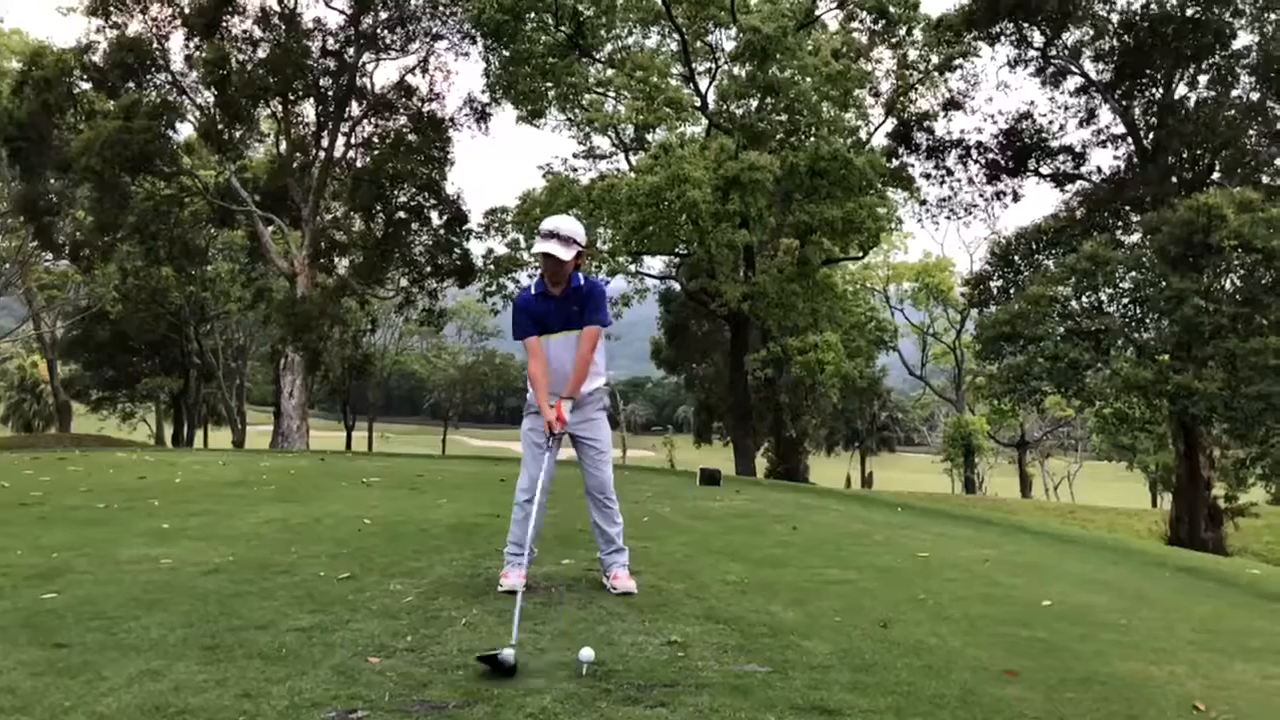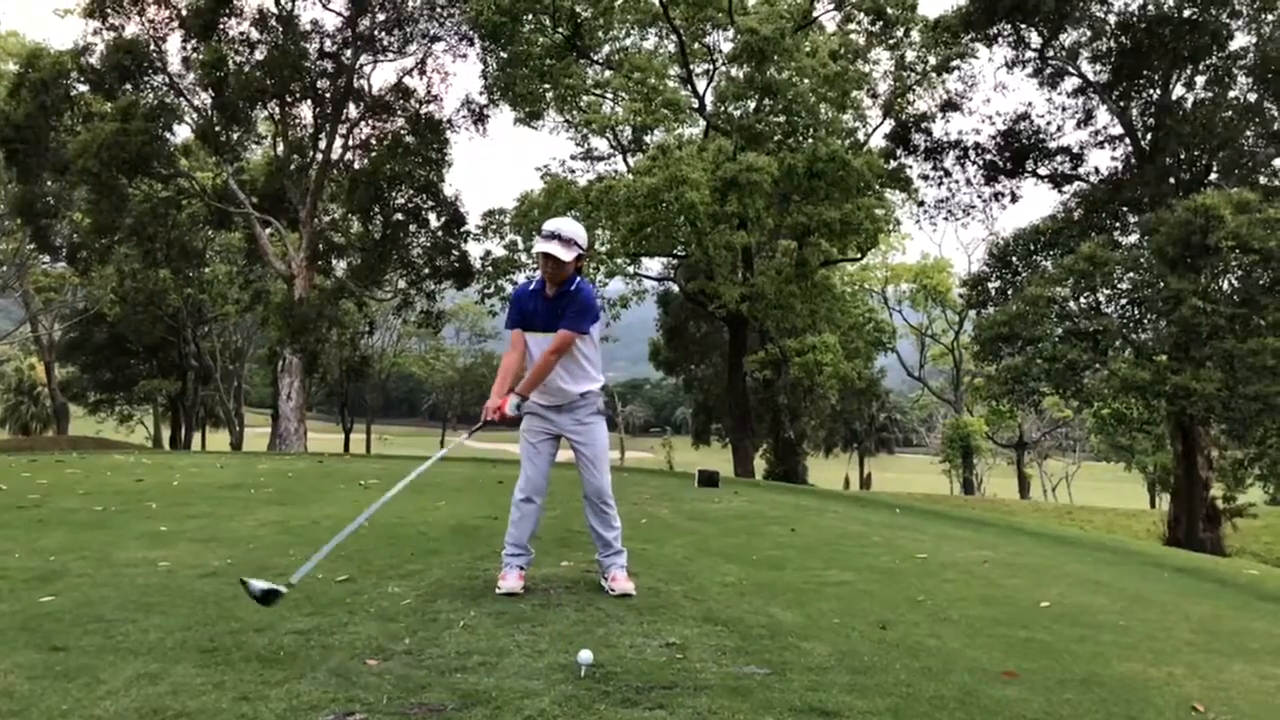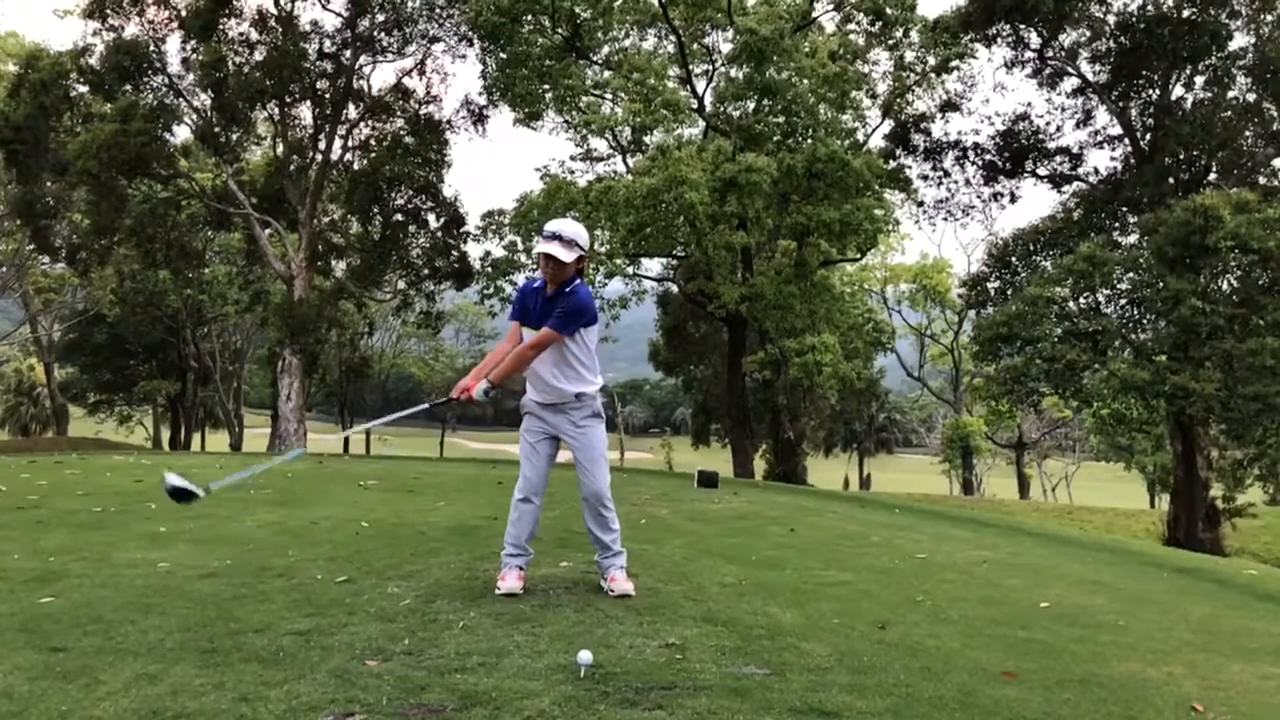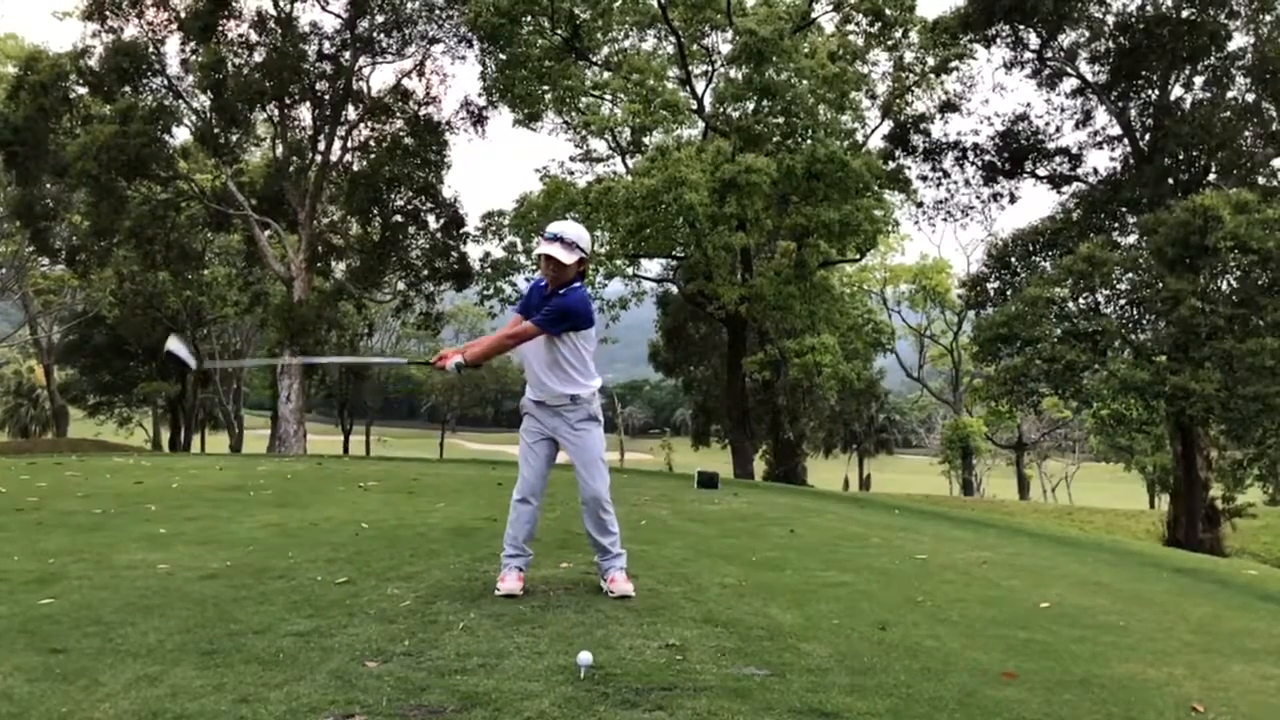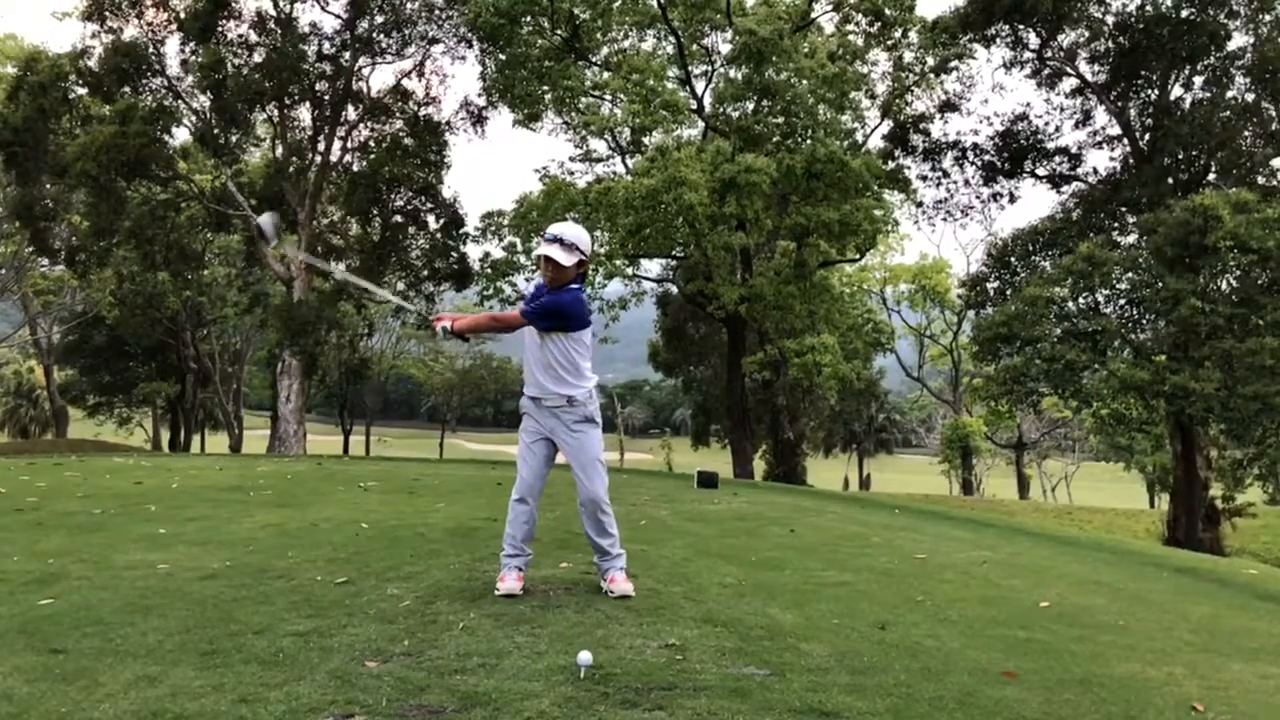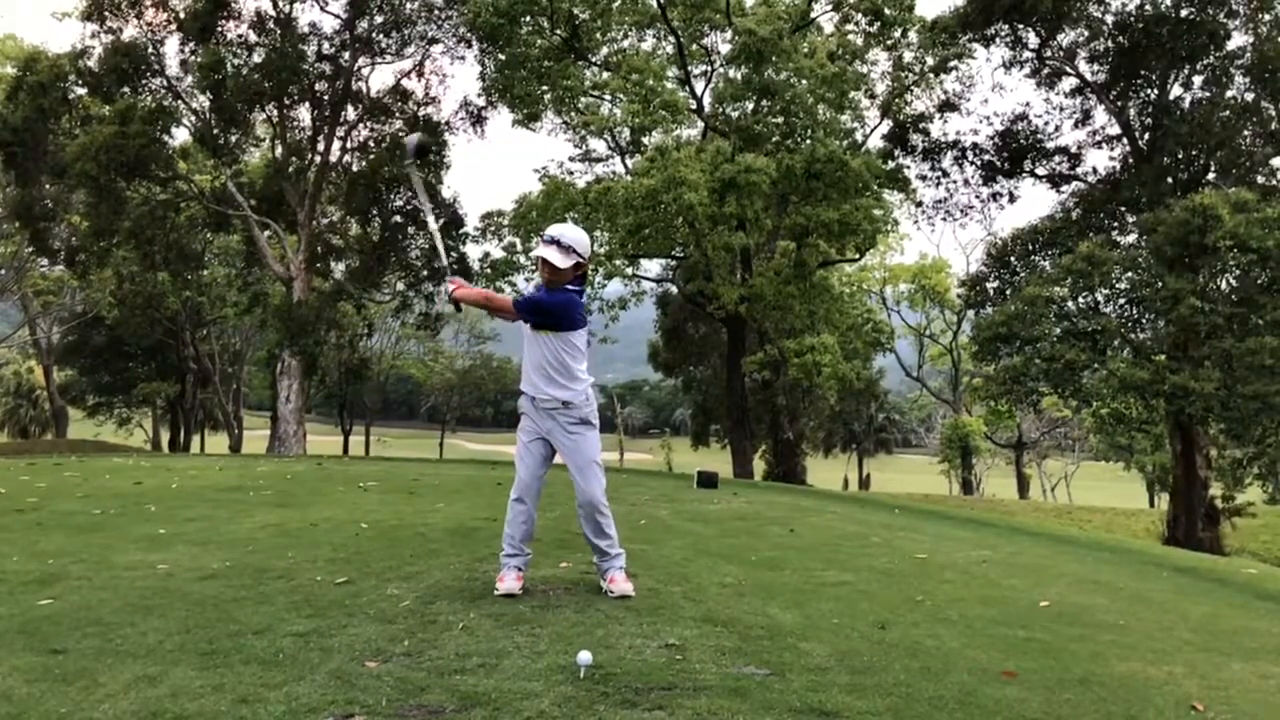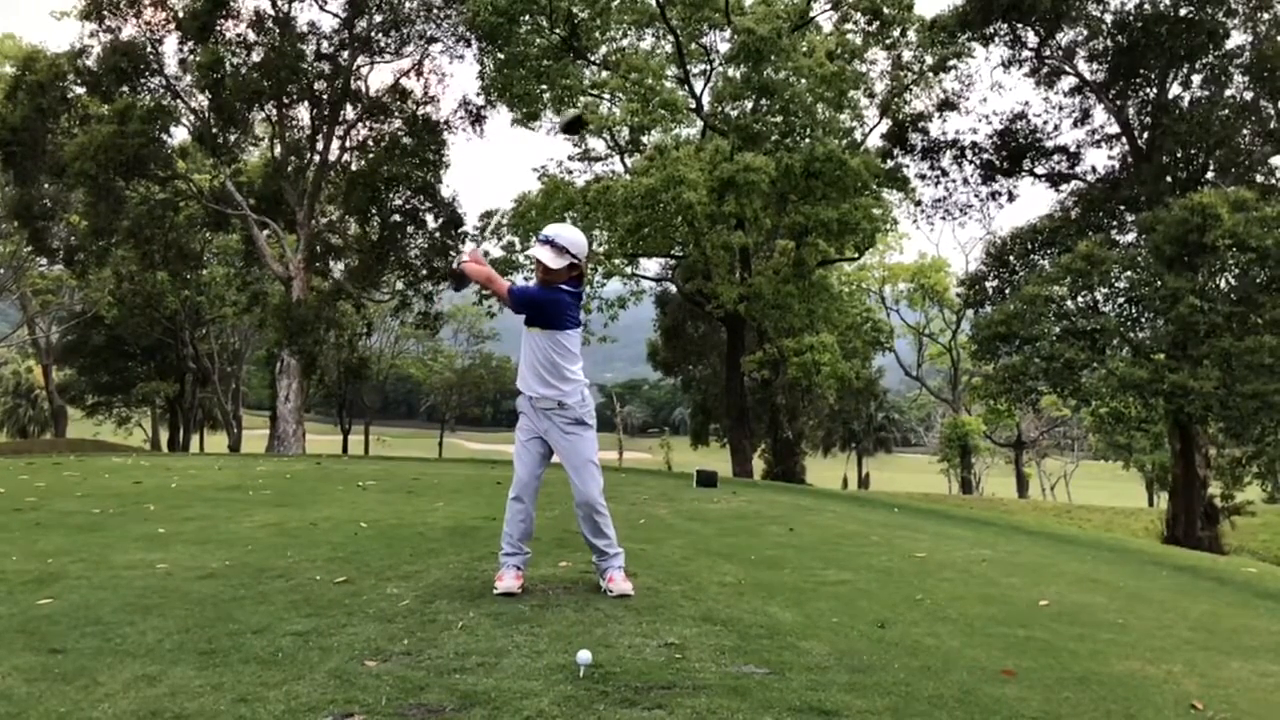
dt=0.5s
person 1, frame 1
left shoulder: (593, 291)
right shoulder: (526, 301)
left elbow: (585, 350)
right elbow: (535, 358)
left wrist: (568, 402)
right wrist: (546, 407)
left hip: (588, 402)
right hip: (542, 404)
left knee: (601, 486)
right knee: (530, 486)
left ankle: (615, 564)
right ankle: (515, 562)
person 1, frame 2
left shoulder: (583, 297)
right shoulder: (522, 295)
left elbow: (553, 353)
right elbow: (515, 351)
left wrist: (516, 398)
right wrist: (497, 394)
left hip: (583, 405)
right hip: (539, 406)
left knee: (598, 488)
right knee: (529, 488)
left ankle: (613, 566)
right ankle: (514, 564)
person 1, frame 3
left shoulder: (579, 300)
right shoulder: (528, 291)
left elbow: (532, 349)
right elbow: (510, 342)
left wrist: (488, 384)
right wrist: (473, 376)
left hip: (581, 407)
right hip: (538, 407)
left knee: (596, 489)
right knee: (528, 488)
left ankle: (613, 566)
right ankle: (514, 564)
person 1, frame 4
left shoulder: (574, 302)
right shoulder: (538, 288)
left elbow: (513, 339)
right elbow: (508, 330)
left wrist: (464, 359)
right wrist: (462, 348)
left hip: (578, 410)
right hip: (538, 408)
left knee: (595, 491)
right knee: (527, 489)
left ankle: (612, 566)
right ankle: (513, 565)
person 1, frame 5
left shoulder: (568, 302)
right shoulder: (544, 287)
left elbow: (504, 322)
right elbow: (507, 320)
left wrist: (453, 326)
right wrist: (459, 320)
left hip: (575, 410)
right hip: (537, 407)
left knee: (593, 492)
right knee: (525, 489)
left ankle: (612, 567)
right ankle: (513, 565)
person 1, frame 6
left shoulder: (562, 302)
right shoulder: (546, 290)
left elbow: (496, 303)
right elbow: (511, 311)
left wrist: (457, 292)
right wrist: (468, 290)
left hip: (572, 412)
right hip: (535, 408)
left knee: (591, 494)
right knee: (523, 490)
left ankle: (612, 567)
right ankle: (512, 565)
person 1, frame 7
left shoulder: (553, 299)
right shoulder: (548, 290)
left elbow: (497, 286)
left wrist: (469, 264)
right wrist: (481, 265)
left hip: (569, 411)
right hip: (533, 407)
left knee: (588, 493)
right knee: (522, 488)
left ankle: (611, 566)
right ankle: (512, 565)
